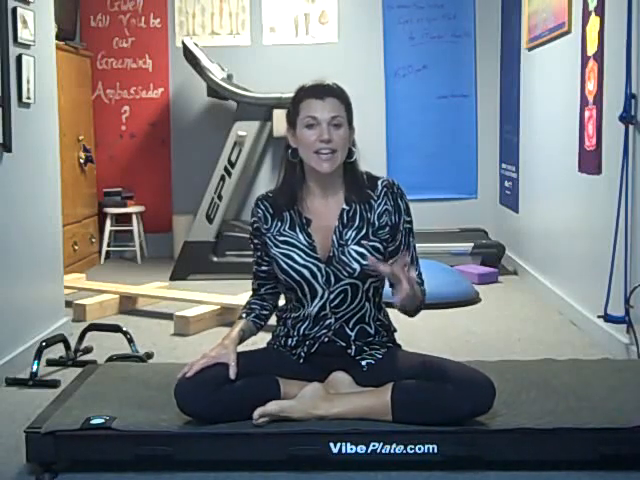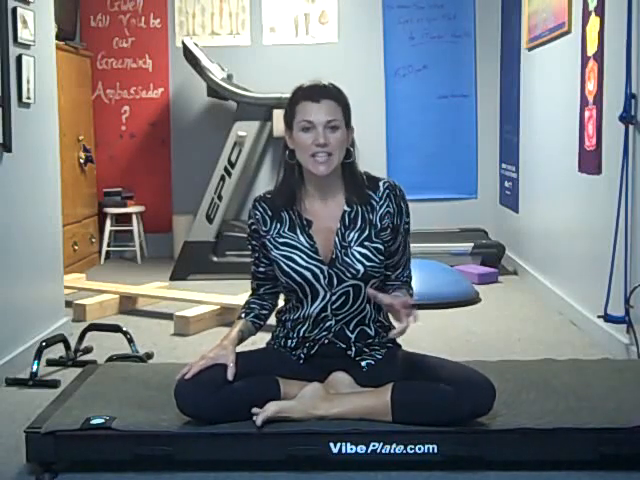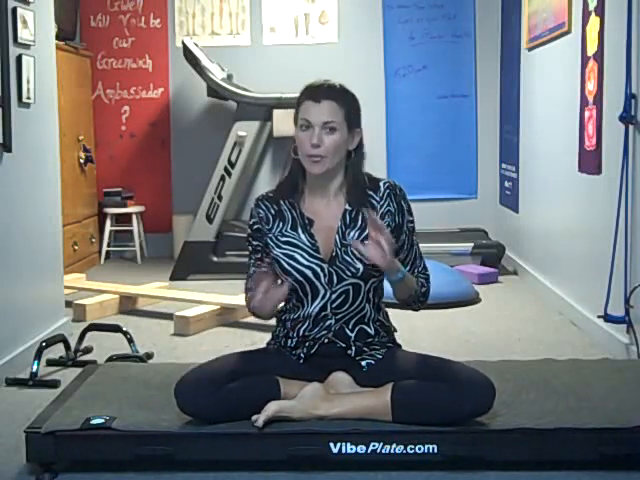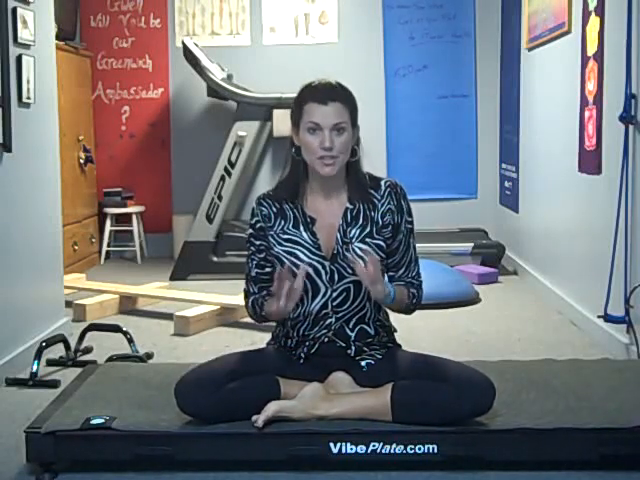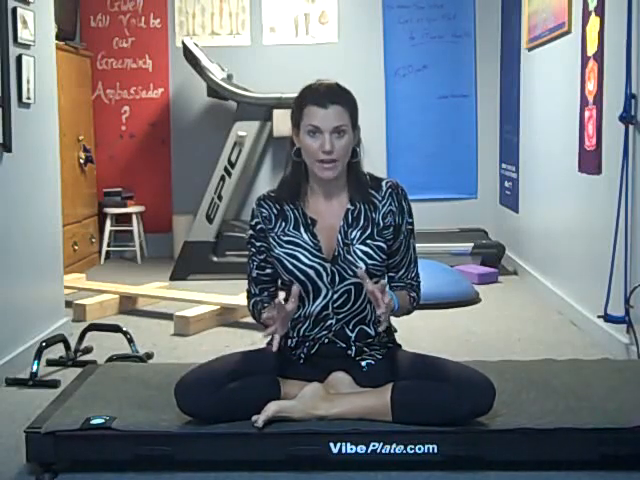
dt=0.5s
person 1, frame 1
left shoulder: (384, 196)
right shoulder: (269, 209)
left elbow: (413, 305)
right elbow: (265, 294)
left wrist: (405, 284)
right wrist: (231, 340)
left hip: (370, 354)
right hip: (294, 354)
left knee: (477, 392)
right knee: (192, 392)
left ankle: (317, 404)
right ankle: (333, 390)
person 1, frame 2
left shoulder: (385, 198)
right shoulder: (267, 210)
left elbow: (398, 282)
left wrist: (398, 302)
right wrist: (230, 341)
left hip: (370, 355)
right hip: (294, 355)
left knee: (477, 394)
right knee: (192, 393)
left ankle: (317, 405)
right ankle: (336, 391)
person 1, frame 3
left shoulder: (386, 199)
right shoulder: (269, 208)
left elbow: (418, 295)
right elbow: (258, 298)
left wrist: (391, 268)
right wrist: (262, 305)
left hip: (371, 355)
right hip: (294, 355)
left knee: (476, 392)
right knee: (192, 392)
left ankle: (317, 405)
right ankle: (335, 390)
person 1, frame 4
left shoulder: (387, 197)
right shoulder: (269, 208)
left elbow: (411, 294)
right elbow: (255, 301)
left wrist: (383, 290)
right wrist: (278, 305)
left hip: (371, 355)
right hip: (295, 355)
left knee: (477, 392)
right knee: (191, 392)
left ankle: (317, 404)
right ankle: (337, 391)
person 1, frame 5
left shoulder: (388, 198)
right shoulder: (270, 209)
left elbow: (410, 292)
right elbow: (258, 297)
left wrist: (388, 302)
right wrist: (276, 317)
left hip: (372, 356)
right hip: (295, 356)
left knee: (477, 392)
right knee: (193, 392)
left ankle: (317, 404)
right ankle: (335, 391)
